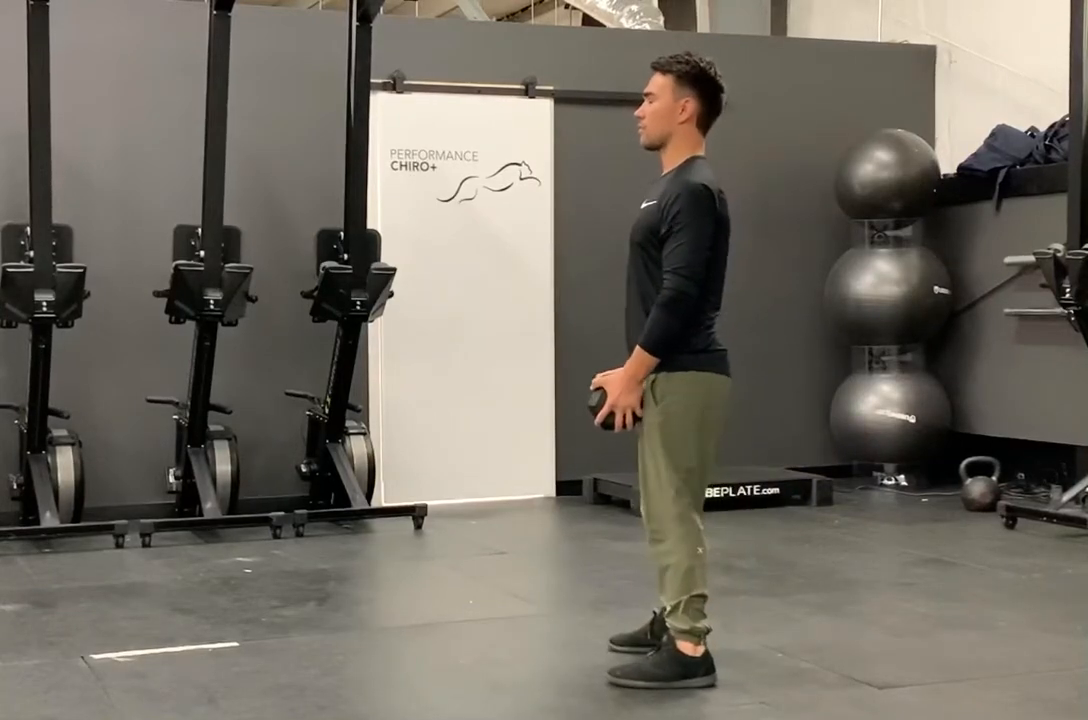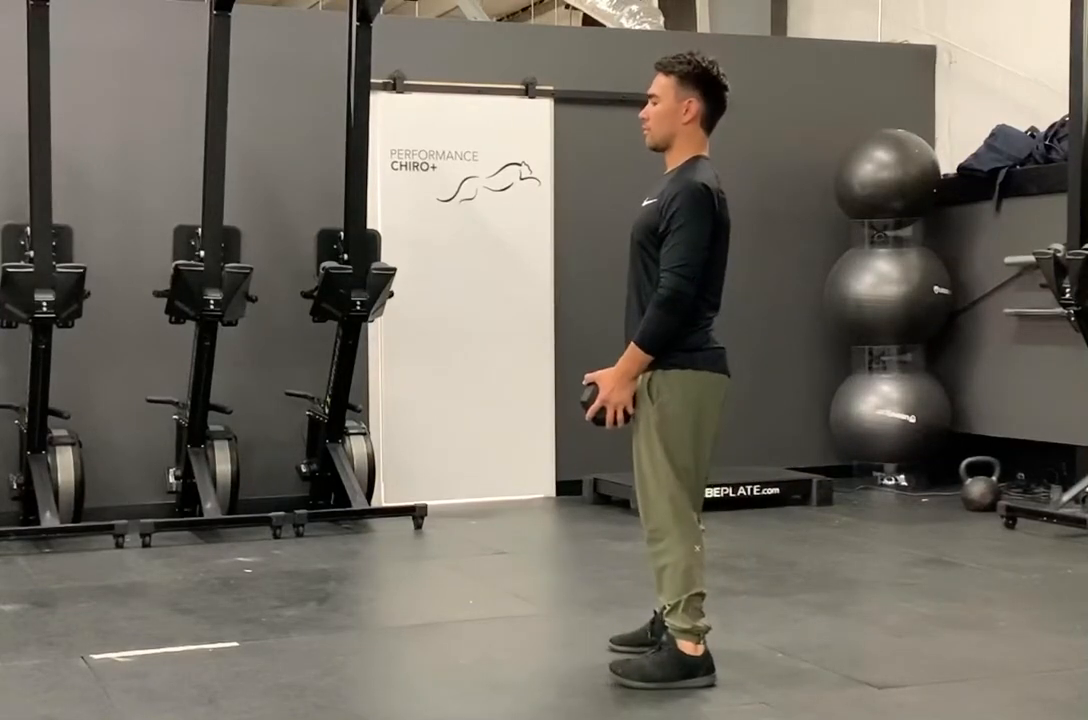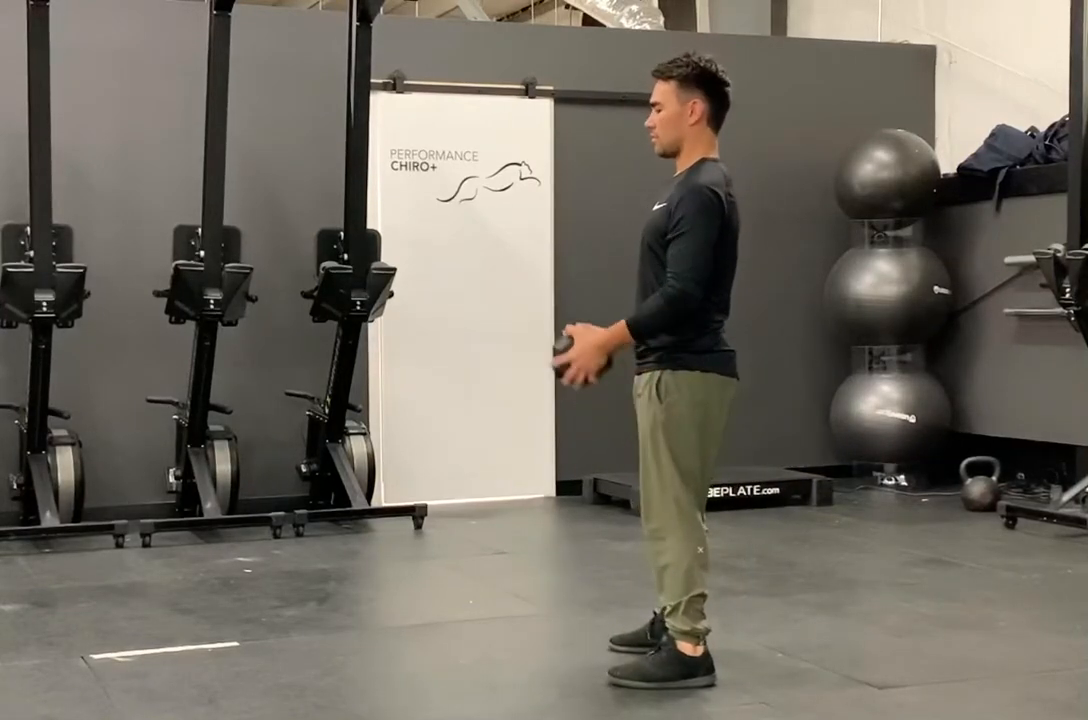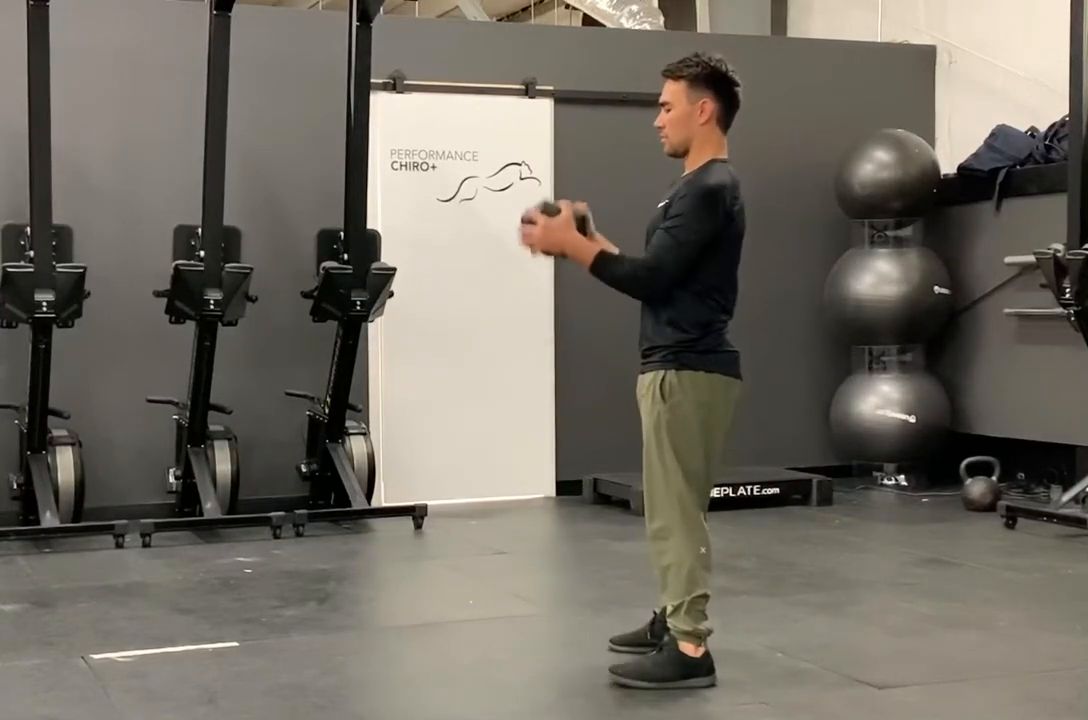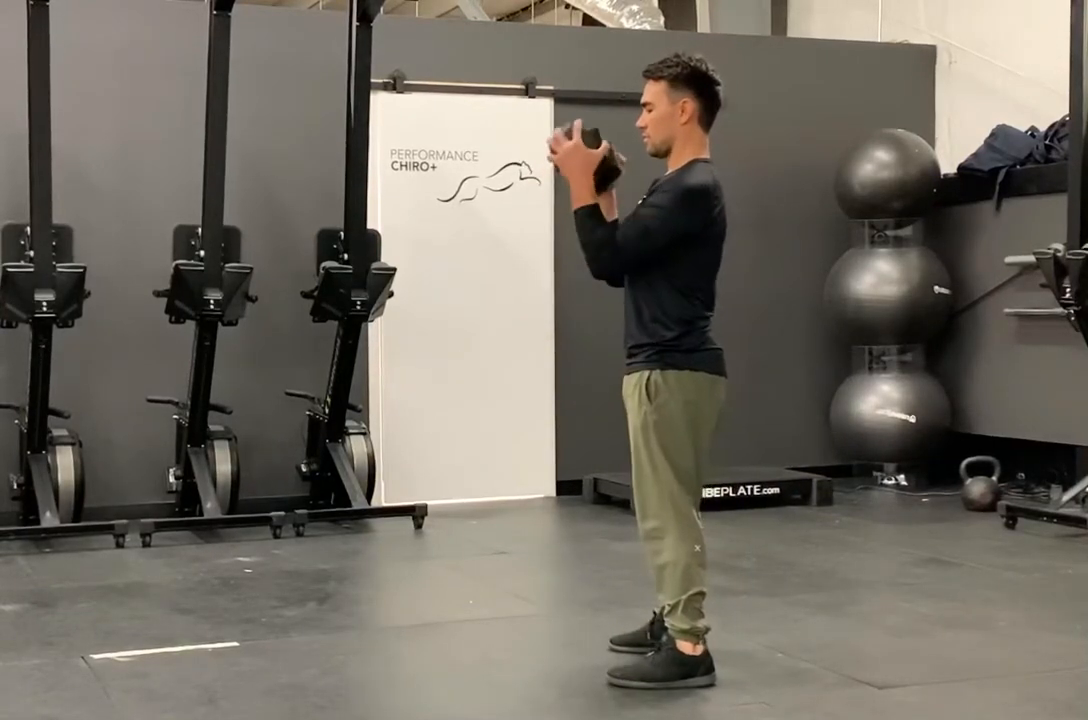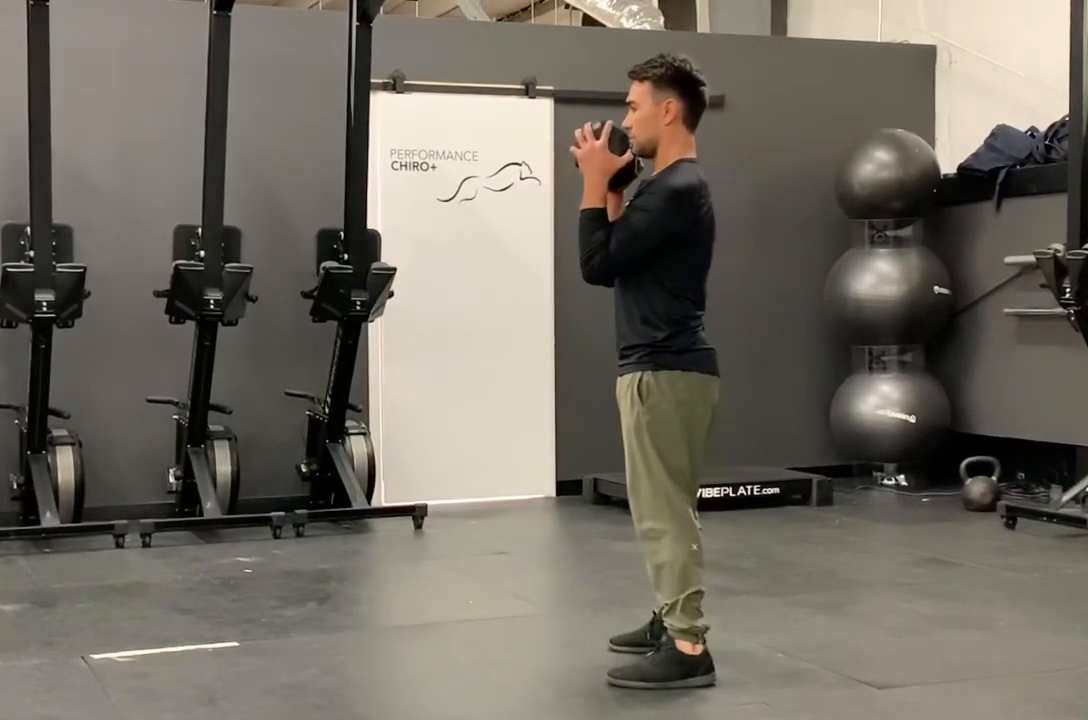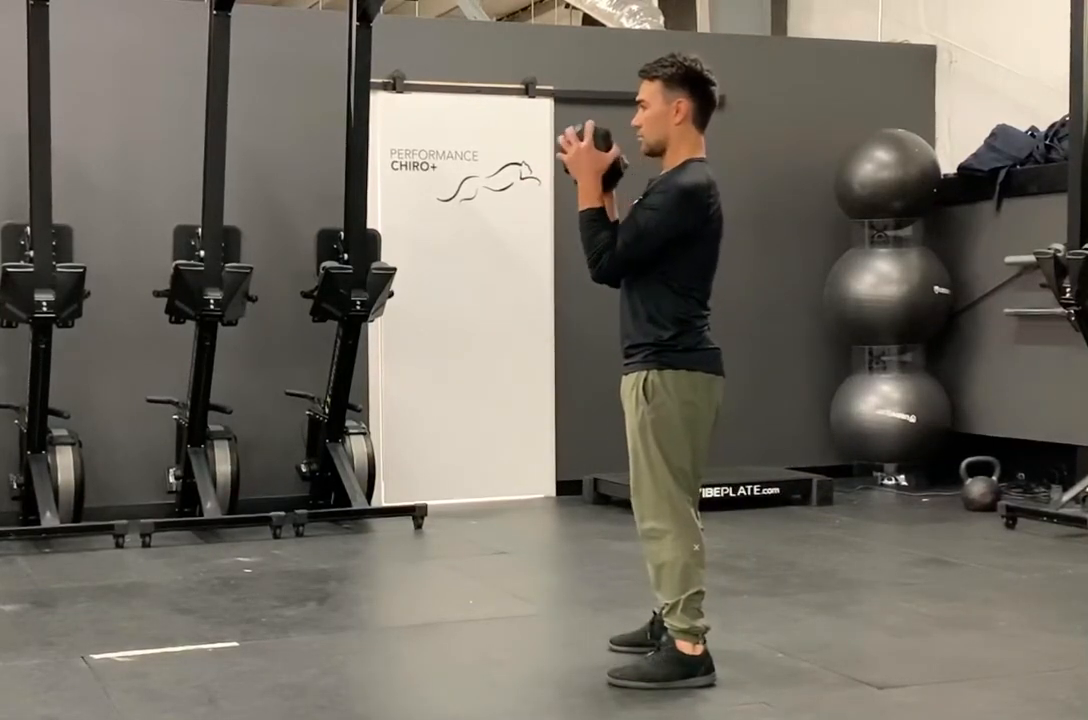
dt=0.3s
person 1, frame 1
left shoulder: (694, 190)
right shoulder: (673, 186)
left elbow: (680, 298)
left wrist: (631, 375)
right wrist: (635, 370)
left hip: (682, 375)
right hip: (670, 372)
left knee: (671, 509)
right knee: (665, 506)
left ankle: (688, 649)
right ankle: (673, 620)
person 1, frame 2
left shoulder: (694, 190)
right shoulder: (676, 185)
left elbow: (677, 296)
left wrist: (623, 371)
right wrist: (630, 368)
left hip: (679, 373)
right hip: (668, 370)
left knee: (670, 510)
right knee: (664, 506)
left ankle: (688, 648)
right ankle: (673, 621)
person 1, frame 3
left shoulder: (702, 191)
right shoulder: (691, 187)
left elbow: (683, 295)
left wrist: (604, 340)
right wrist: (614, 333)
left hip: (683, 372)
right hip: (674, 367)
left knee: (673, 510)
right knee: (668, 508)
left ankle: (688, 650)
right ankle: (673, 619)
person 1, frame 4
left shoulder: (708, 189)
right shoulder: (699, 187)
left elbow: (653, 276)
right elbow: (659, 275)
left wrist: (570, 246)
right wrist: (588, 240)
left hip: (687, 371)
right hip: (677, 367)
left knee: (676, 511)
right knee: (672, 507)
left ankle: (689, 649)
right ankle: (676, 620)
person 1, frame 5
left shoulder: (691, 188)
right shoulder: (678, 184)
left elbow: (607, 261)
right elbow: (624, 258)
left wrist: (579, 182)
right wrist: (599, 188)
left hip: (673, 370)
right hip: (664, 365)
left knee: (669, 510)
right knee: (663, 506)
left ankle: (687, 649)
right ankle: (673, 620)
person 1, frame 6
left shoulder: (677, 190)
right shoulder: (666, 185)
left elbow: (597, 265)
right elbow: (617, 260)
left wrist: (595, 183)
right wrist: (607, 188)
left hip: (664, 370)
right hip: (658, 365)
left knee: (665, 510)
right knee: (660, 506)
left ankle: (687, 649)
right ankle: (672, 619)
person 1, frame 7
left shoulder: (686, 188)
right shoulder: (677, 183)
left elbow: (608, 265)
right elbow: (628, 257)
left wrist: (588, 183)
right wrist: (598, 187)
left hip: (669, 369)
right hip: (661, 363)
left knee: (667, 510)
right knee: (662, 505)
left ankle: (687, 649)
right ankle: (673, 620)
